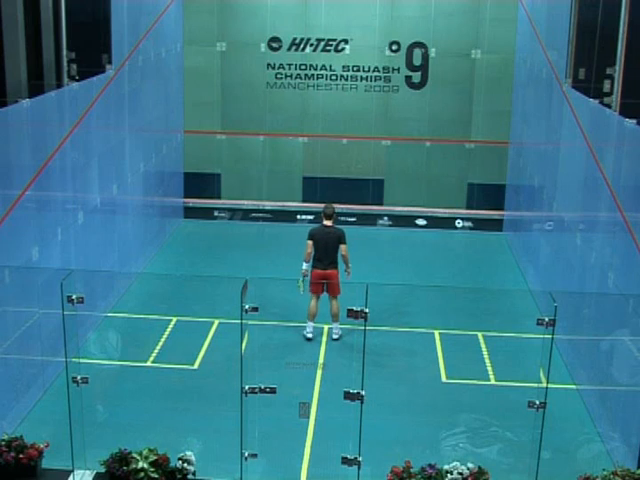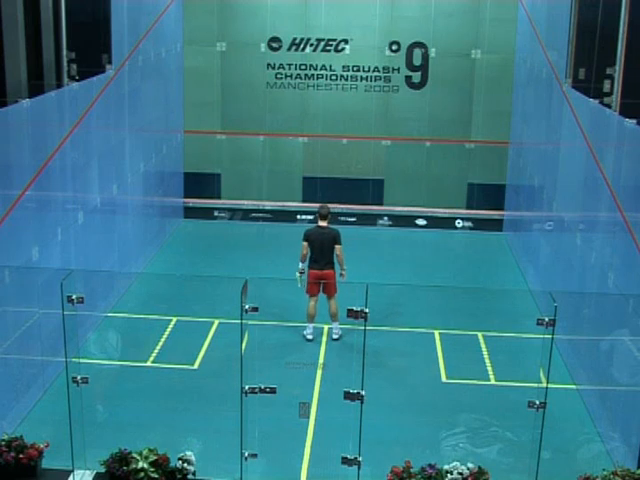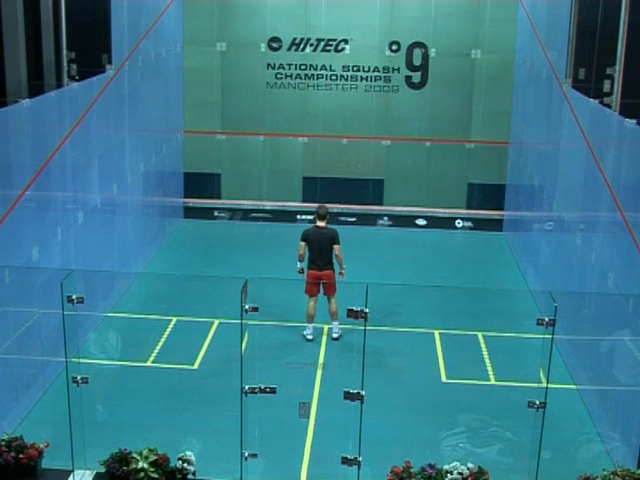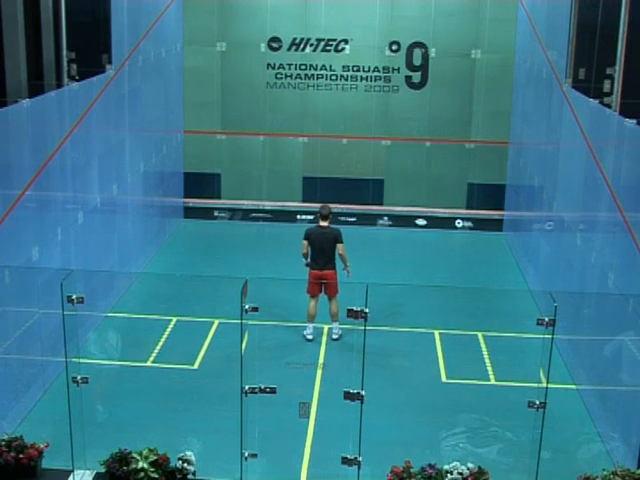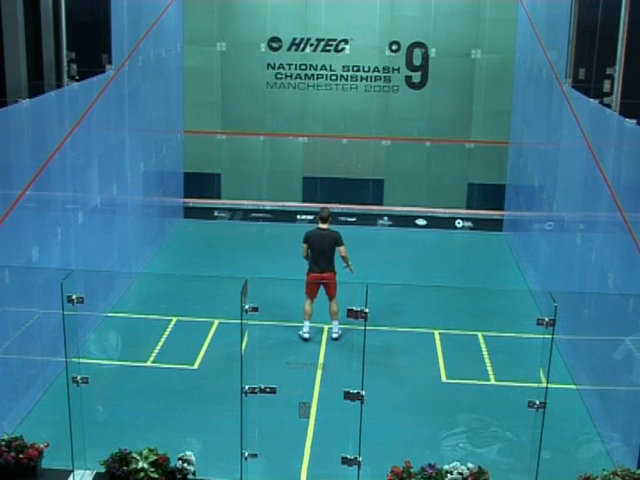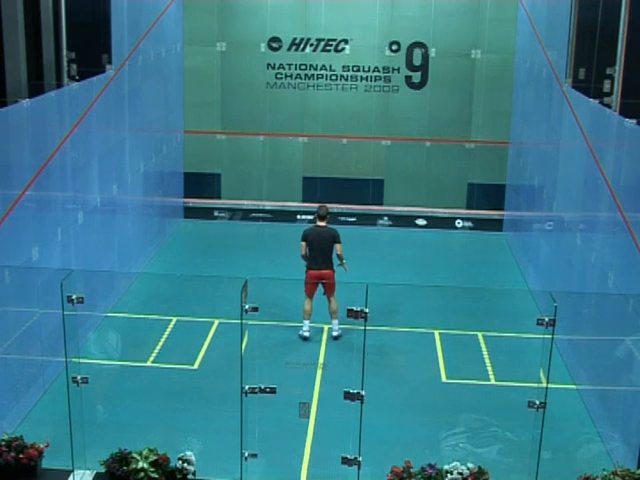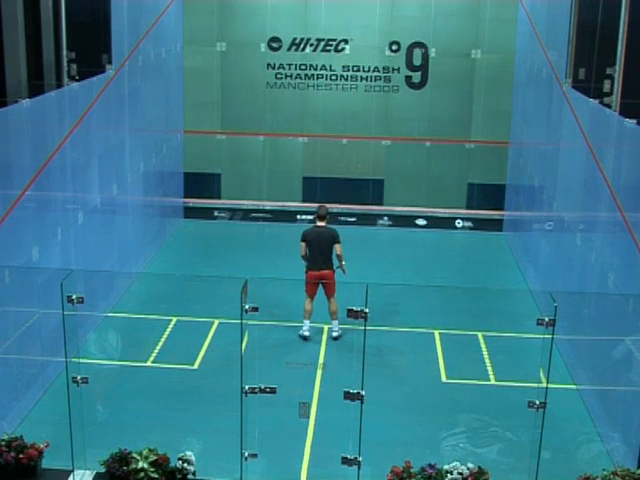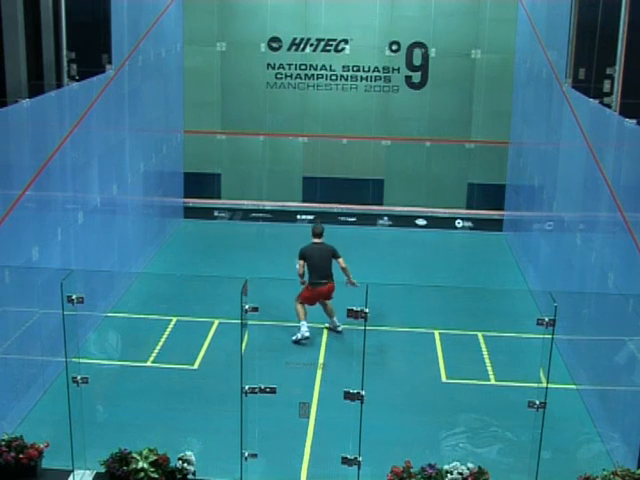
dt=0.3s
person 1, frame 1
left shoulder: (313, 231)
right shoulder: (340, 232)
left elbow: (309, 251)
right elbow: (344, 253)
left wrist: (305, 267)
right wrist: (348, 266)
left hip: (316, 270)
right hip: (332, 271)
left knee: (314, 299)
right knee: (333, 300)
left ankle: (309, 330)
right ankle: (336, 331)
person 1, frame 2
left shoulder: (308, 232)
right shoulder: (335, 233)
left elbow: (304, 253)
right elbow: (338, 253)
left wrist: (301, 266)
right wrist: (343, 269)
left hip: (313, 271)
right hip: (329, 271)
left knee: (312, 300)
right knee: (332, 300)
left ankle: (309, 331)
right ankle: (336, 332)
person 1, frame 3
left shoulder: (307, 232)
right shoulder: (333, 233)
left elbow: (301, 253)
right elbow: (337, 253)
left wrist: (300, 265)
right wrist: (342, 268)
left hip: (312, 271)
right hip: (328, 271)
left knee: (312, 301)
right knee: (332, 299)
left ankle: (309, 331)
right ankle: (335, 330)
person 1, frame 4
left shoulder: (309, 231)
right shoulder: (336, 232)
left elbow: (304, 251)
right elbow: (341, 252)
left wrist: (307, 261)
right wrist: (346, 265)
left hip: (314, 271)
right hip: (330, 271)
left knee: (313, 301)
right knee: (333, 300)
left ankle: (310, 332)
right ankle: (335, 331)
person 1, frame 5
left shoulder: (308, 234)
right shoulder: (335, 235)
left elbow: (305, 254)
right elbow: (343, 254)
right wrist: (349, 264)
left hip: (313, 273)
right hip: (329, 273)
left knee: (309, 300)
right knee: (333, 300)
left ankle: (306, 330)
right ankle: (335, 331)
person 1, frame 6
left shoulder: (307, 232)
right shoulder: (333, 232)
left elbow: (303, 253)
right elbow: (339, 252)
right wrist: (343, 262)
left hip: (312, 271)
right hip: (328, 271)
left knee: (308, 299)
right knee: (331, 298)
left ankle: (306, 330)
right ankle: (335, 329)
person 1, frame 7
left shoulder: (306, 233)
right shoulder: (333, 232)
left elbow: (303, 254)
right elbow: (338, 252)
right wrist: (342, 264)
left hip: (312, 271)
right hip: (328, 271)
left knee: (309, 299)
right knee: (331, 299)
left ankle: (306, 329)
right ankle: (335, 330)
person 1, frame 8
left shoulder: (304, 250)
right shoulder: (331, 249)
left elbow: (301, 272)
right elbow: (343, 265)
left wrist: (302, 280)
right wrist: (349, 278)
left hip: (314, 287)
right hip: (329, 285)
left knee: (299, 302)
right knee: (324, 302)
left ankle: (303, 331)
right ankle: (335, 325)
